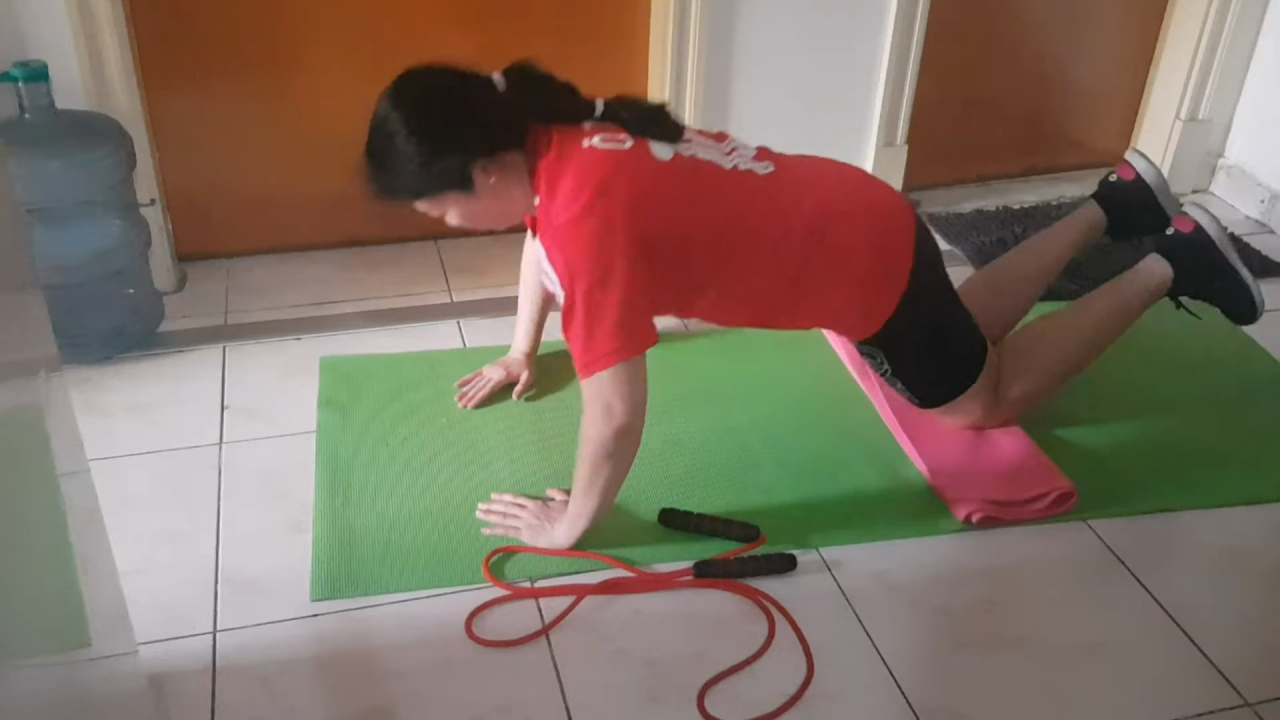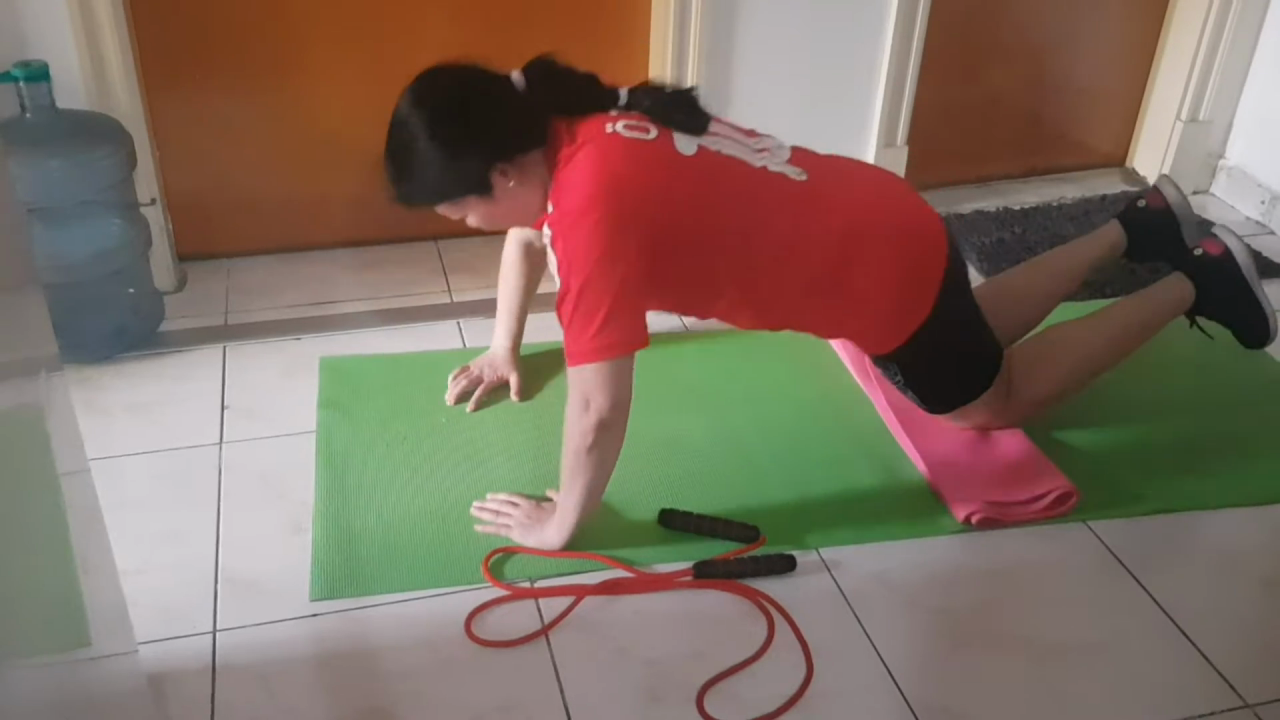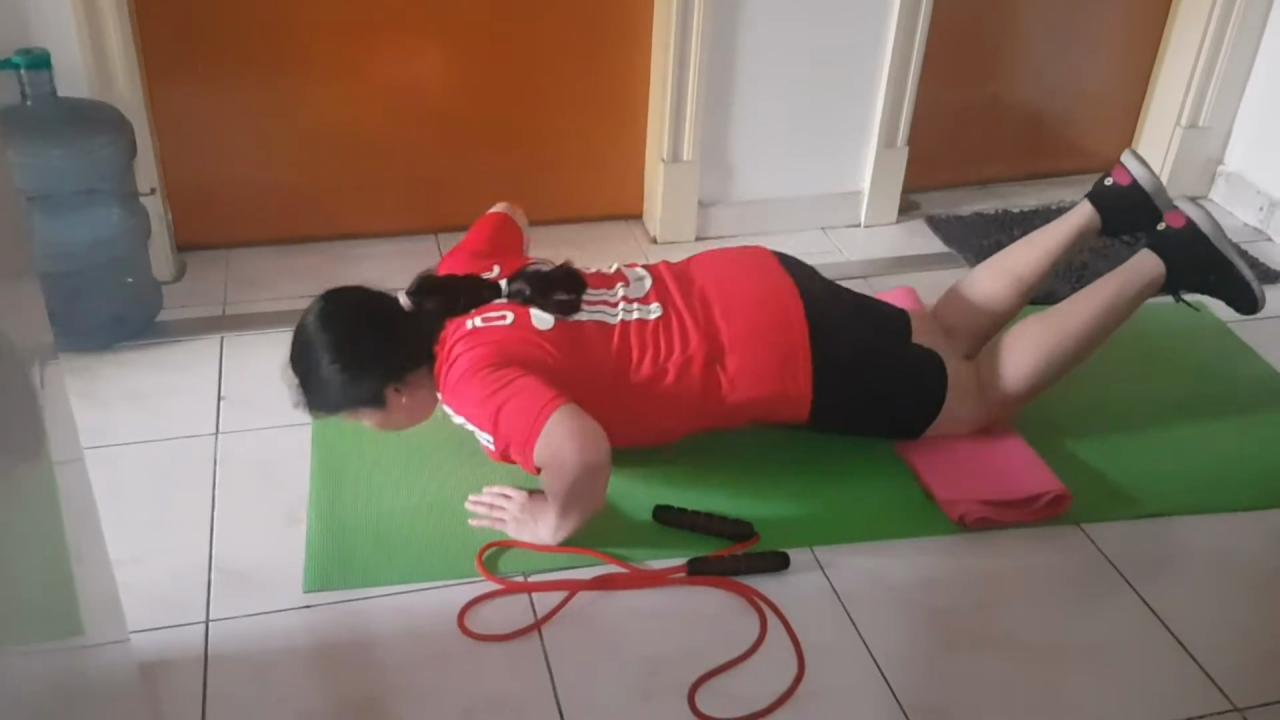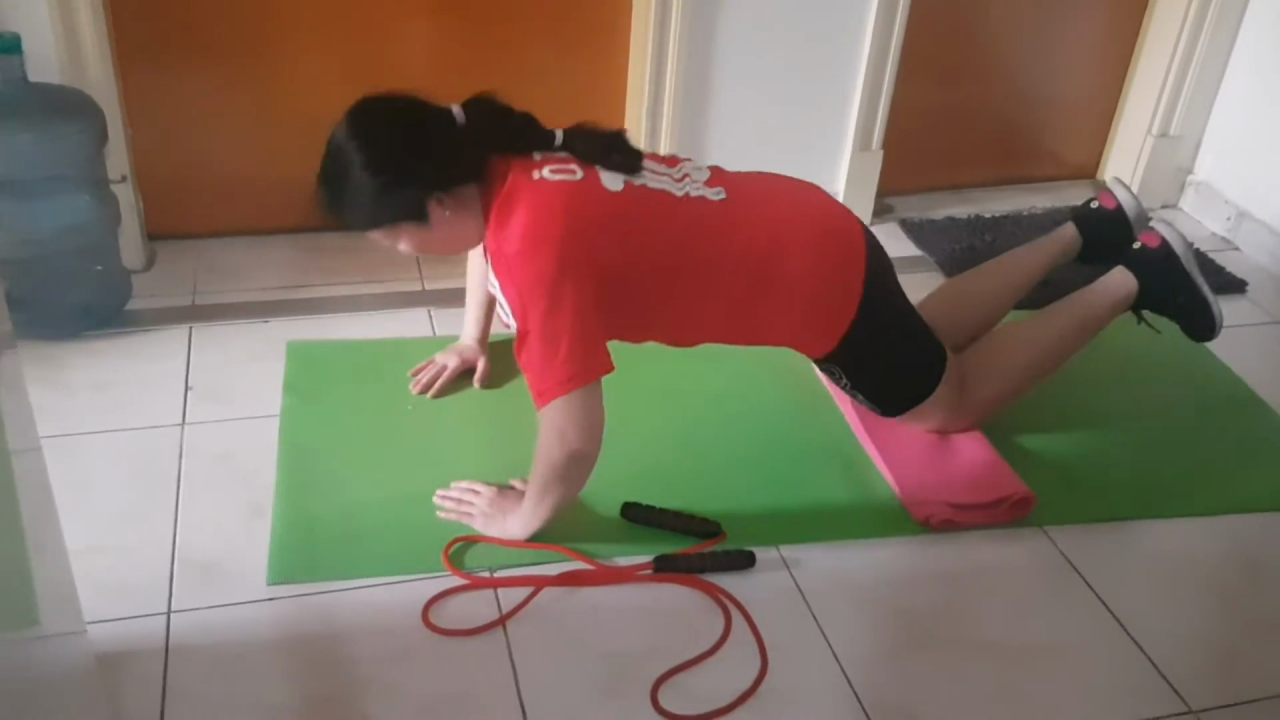
dt=0.7s
person 1, frame 1
left shoulder: (583, 210)
right shoulder: (539, 140)
left elbow: (616, 415)
left wrist: (571, 523)
right wrist: (521, 357)
left hip: (863, 258)
right hip: (838, 209)
left knee: (994, 396)
right knee: (969, 331)
left ankle: (1169, 262)
right ankle: (1110, 204)
person 1, frame 2
left shoulder: (592, 204)
right shoulder: (556, 130)
left elbow: (600, 409)
right elbow: (534, 229)
left wrist: (560, 523)
right wrist: (504, 349)
left hip: (888, 269)
right hip: (864, 216)
left knee: (998, 397)
right knee: (977, 335)
left ankle: (1189, 282)
right ankle: (1136, 226)
person 1, frame 3
left shoulder: (470, 379)
right shoulder: (454, 291)
left elbow: (582, 454)
right elbow: (506, 215)
left wrist: (553, 521)
left hip: (772, 354)
right hip: (748, 286)
left knee: (981, 394)
right knee: (947, 335)
left ankle: (1160, 260)
right ankle: (1108, 205)
person 1, frame 4
left shoulder: (536, 241)
right shoulder: (495, 162)
left elbow: (574, 438)
left wrist: (523, 515)
right wrist: (472, 342)
left hip: (819, 278)
right hip: (791, 227)
left knee: (954, 401)
right knee: (925, 345)
left ankle: (1132, 280)
right ankle: (1089, 230)
